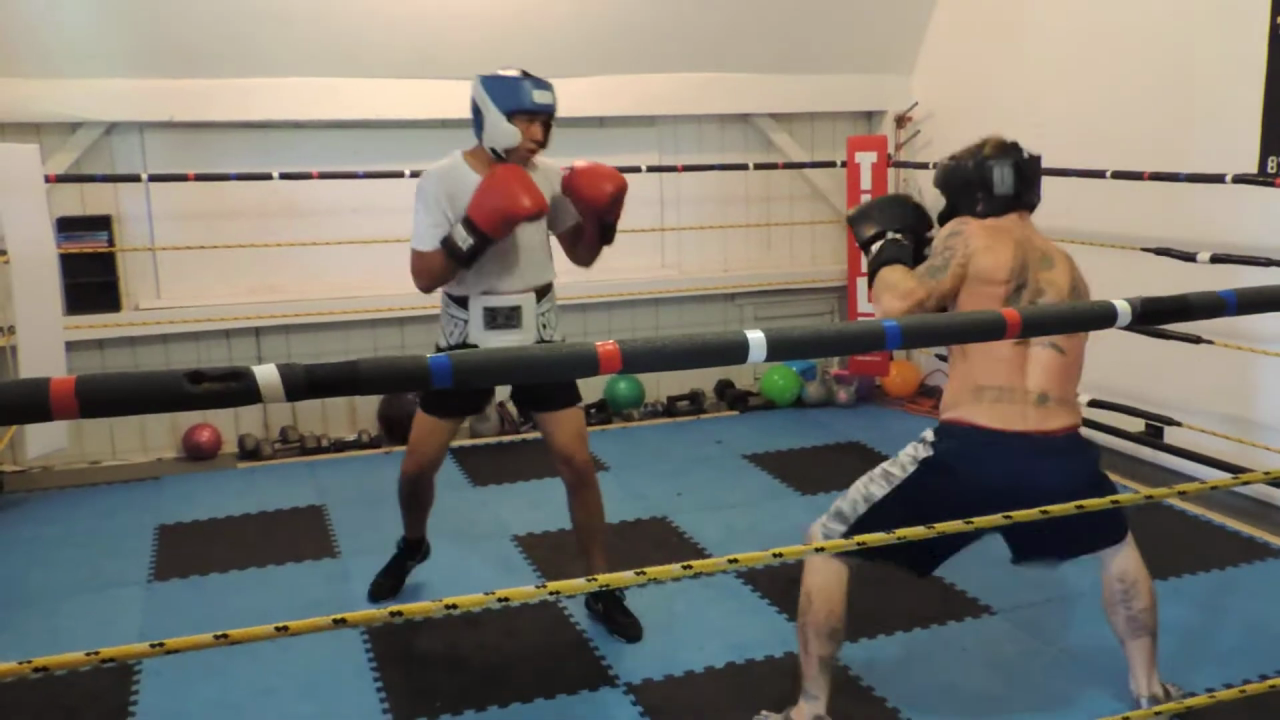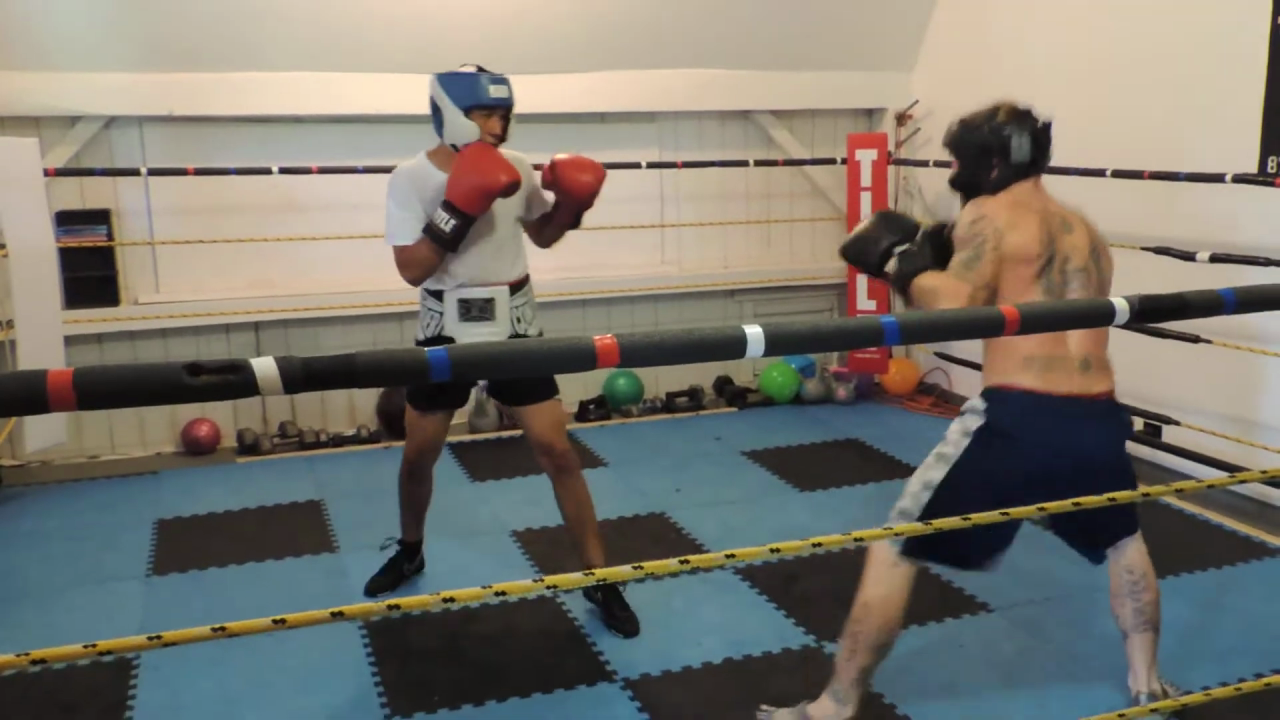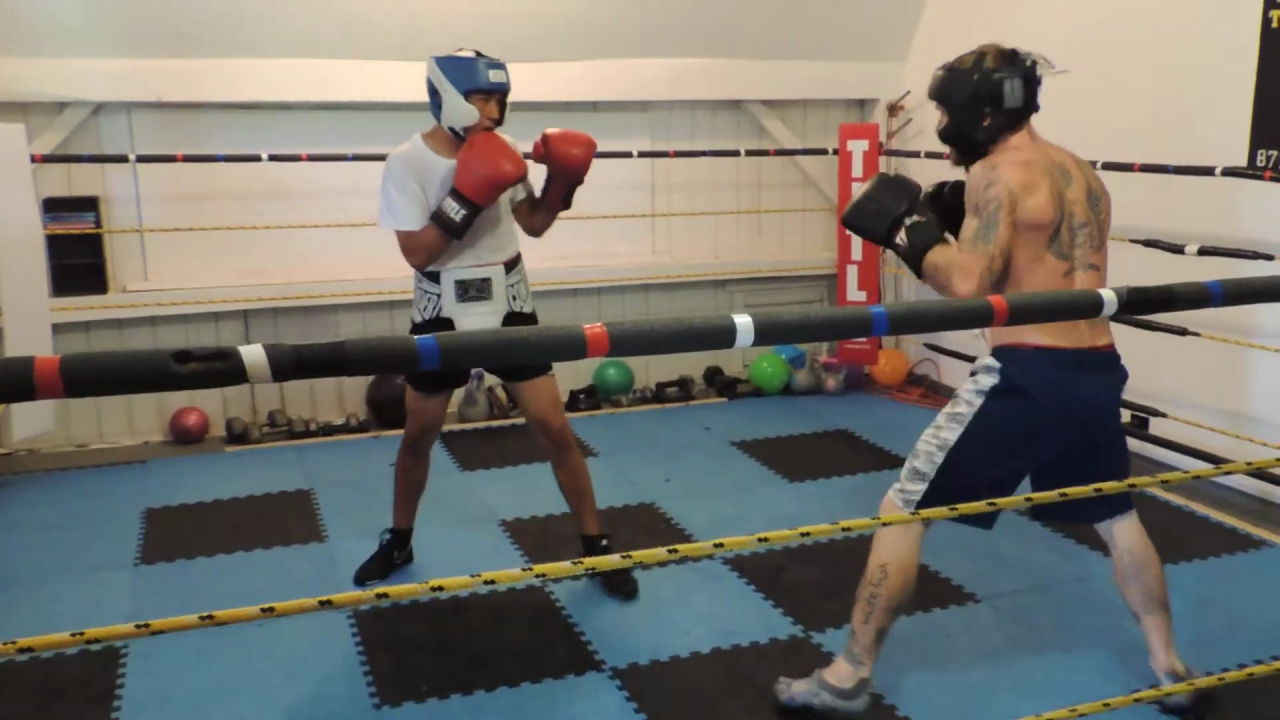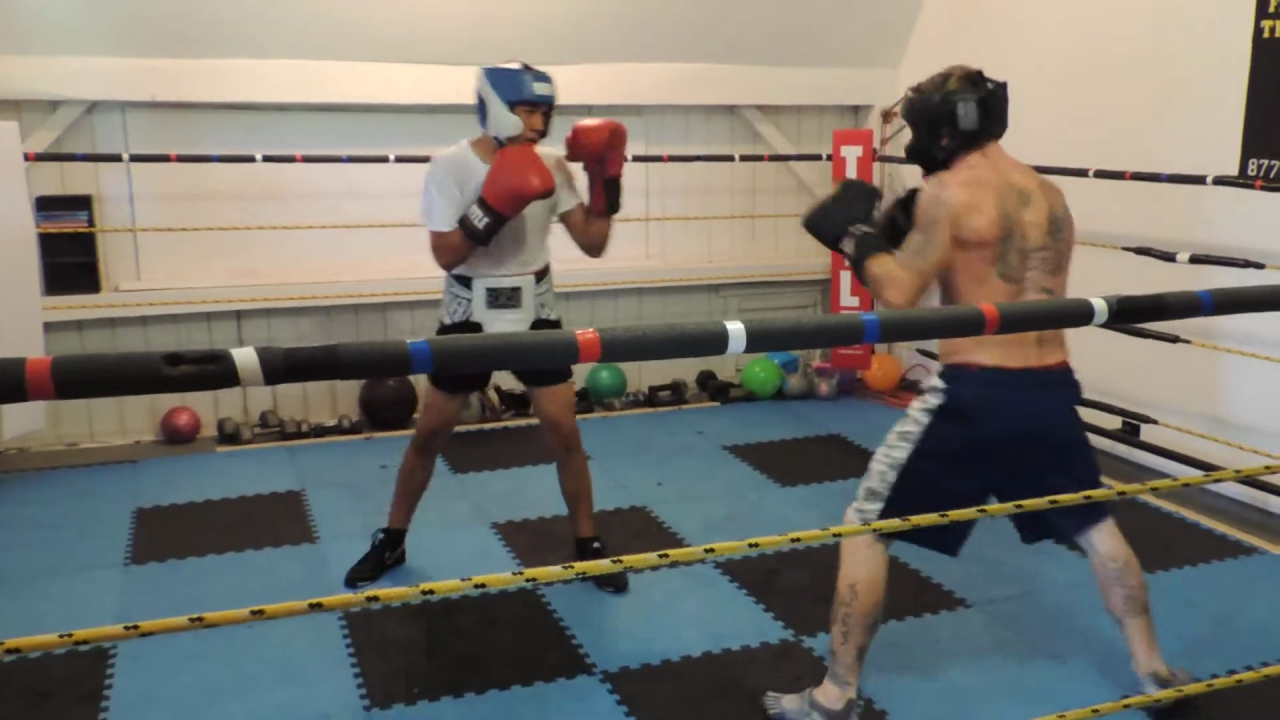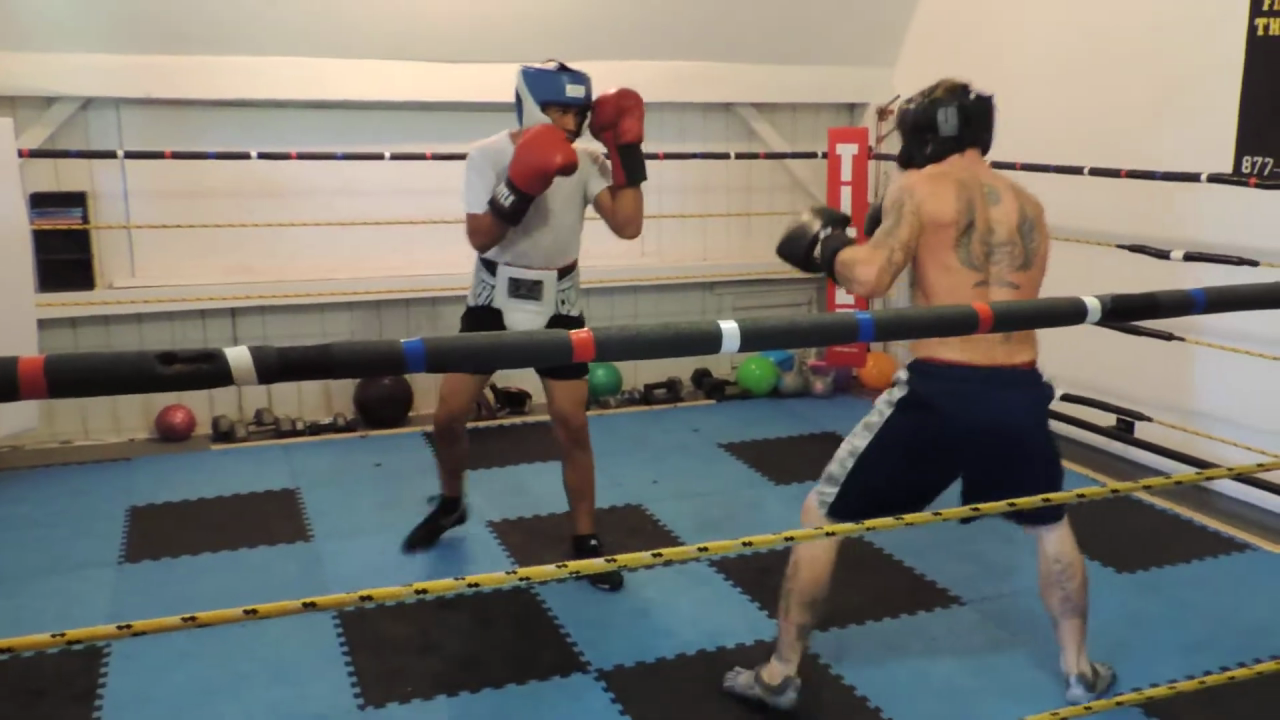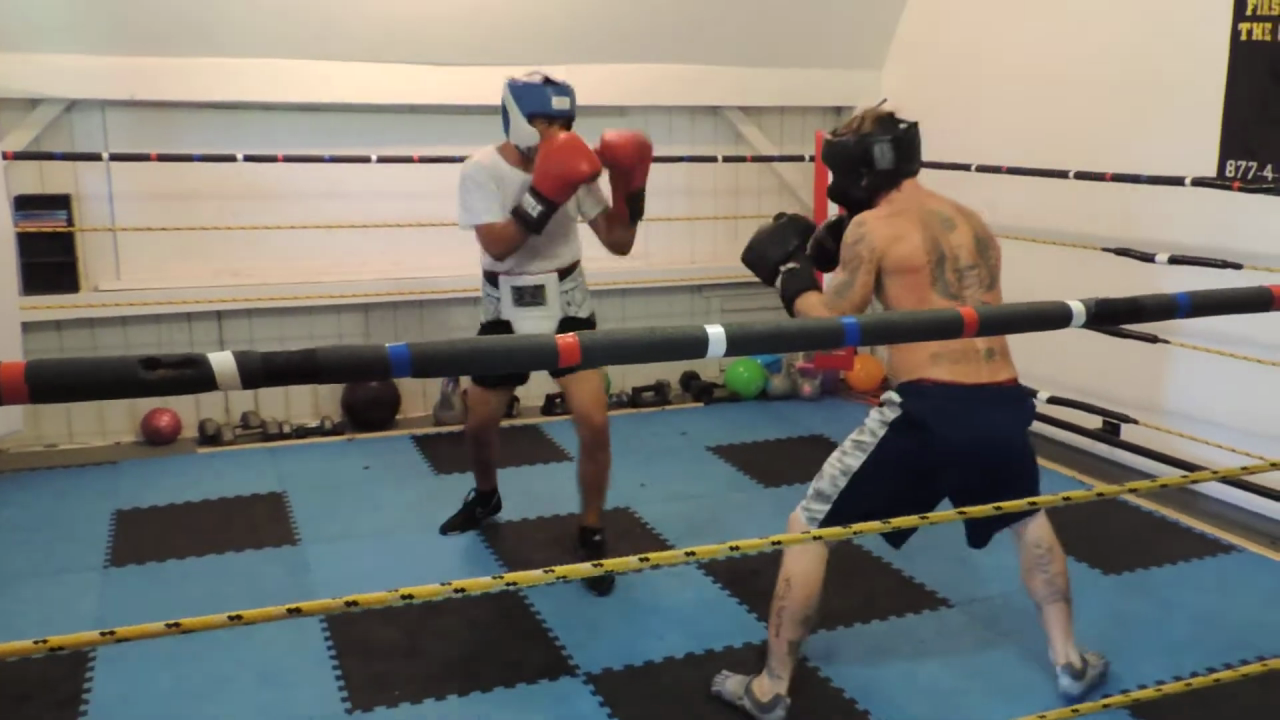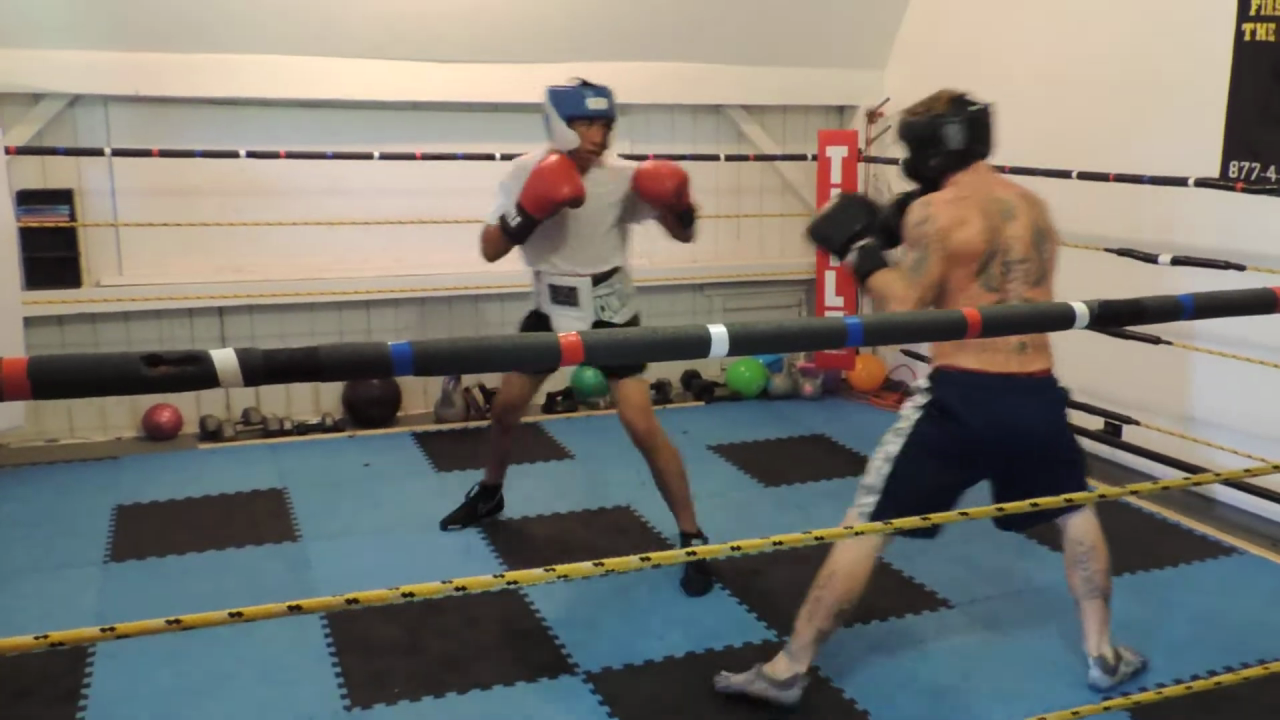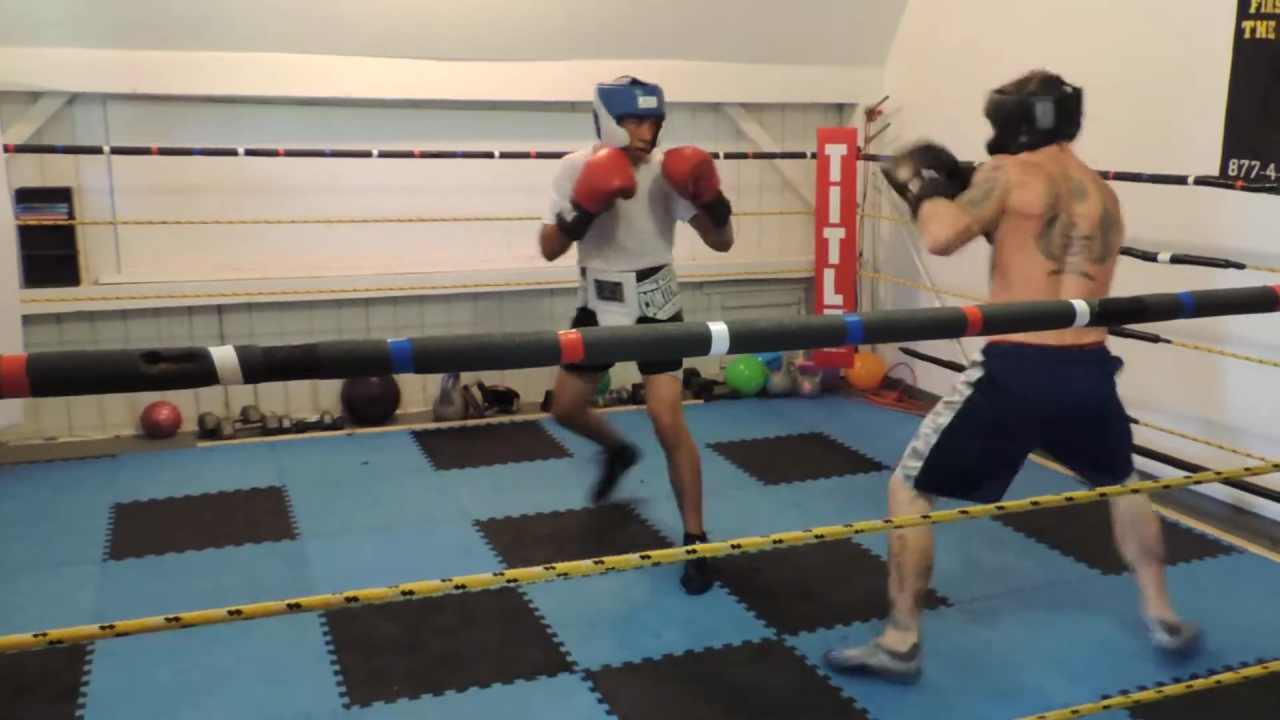
dt=0.2s
person 1, frame 1
left shoulder: (968, 238)
right shoulder: (1070, 271)
left elbow: (897, 305)
left wrist: (887, 244)
left hip: (968, 452)
right hip: (1056, 457)
left knee: (829, 544)
right knee: (1116, 545)
person 1, frame 2
left shoulder: (990, 213)
right shoulder: (1088, 233)
left elbow: (953, 302)
left wrist: (900, 262)
left hip: (1016, 418)
right hip: (1095, 418)
left knee: (894, 553)
right knee: (1124, 540)
person 1, frame 3
left shoulder: (999, 174)
right shoulder: (1083, 174)
left elbow: (967, 283)
left wrist: (905, 231)
right wrist: (963, 218)
left hip: (1024, 377)
right hip: (1095, 372)
left knee: (901, 513)
right knee: (1117, 519)
person 1, frame 4
left shoulder: (951, 192)
right shoulder: (1050, 193)
left elbow: (897, 293)
left wrist: (857, 238)
left hip: (973, 394)
right hip: (1049, 391)
left knee: (863, 530)
right knee: (1095, 527)
right ankle: (1149, 667)
person 1, frame 5
left shoulder: (920, 188)
right shoulder: (1028, 205)
left elbow: (867, 277)
left wrist: (825, 244)
left hip: (938, 390)
right hip: (1018, 390)
left knee: (821, 516)
right knee: (1053, 527)
left ankle: (780, 672)
right ankle: (1079, 670)
person 1, frame 6
left shoulder: (871, 228)
right shoulder: (971, 220)
left elbow: (830, 323)
left wrist: (788, 270)
left hip: (927, 410)
right hip: (1001, 404)
left knee: (808, 529)
right knee: (1030, 521)
right ankle: (1070, 660)
person 1, frame 7
left shoulder: (937, 208)
right shoulder: (1035, 207)
left elbow: (901, 305)
left wrist: (861, 248)
left hip: (961, 397)
right hip: (1035, 396)
left knee: (863, 527)
right knee: (1075, 511)
left ankle: (786, 669)
right ankle: (1101, 655)
person 1, frame 8
left shoulder: (1007, 173)
right shoulder: (1105, 196)
left elbow: (944, 236)
left wrist: (919, 182)
left hip: (1015, 370)
right hip: (1088, 371)
left knee: (908, 490)
right knee: (1124, 490)
left ankle: (901, 641)
right ankle: (1164, 618)
person 2, frame 1
left shoulder: (547, 179)
right shoulder: (442, 180)
left elbow: (582, 256)
right elbow: (424, 276)
left wrist: (603, 214)
right wrist: (477, 226)
left hip: (536, 335)
right hip: (467, 337)
left knee: (577, 464)
right knee: (418, 466)
left ankle: (601, 588)
right ankle: (411, 544)
person 2, frame 2
left shoulder: (514, 169)
right shoulder: (410, 179)
left elbow: (542, 235)
right elbow: (411, 269)
left wrist: (571, 203)
right wrist: (459, 207)
left hip: (513, 327)
right hip: (444, 332)
left knee: (557, 454)
right knee: (418, 456)
left ankle: (599, 580)
right ankle: (409, 551)
person 2, frame 3
left shoulder: (503, 153)
right shoulder: (407, 164)
left elbow: (533, 223)
right elbow: (417, 254)
left wrist: (565, 179)
right wrist: (467, 197)
left hip: (509, 307)
right hip: (443, 312)
left knee: (554, 429)
right knee: (418, 437)
left ankle: (595, 543)
right ankle: (398, 541)
person 2, frame 4
left shoulder: (552, 167)
right shoulder: (450, 167)
left elbow: (594, 244)
right elbow: (447, 255)
left wrist: (607, 179)
right wrist: (494, 208)
left hip: (535, 314)
right hip: (470, 314)
left knee: (565, 434)
right knee: (430, 434)
left ankle: (589, 545)
right ankle: (391, 541)
person 2, frame 5
left shoulder: (584, 161)
right shoulder: (486, 156)
left elbow: (629, 226)
right elbow: (480, 237)
left wrist: (626, 149)
right wrist: (521, 185)
left hip: (558, 306)
right hip: (493, 302)
left knee: (572, 428)
right knee: (448, 417)
left ankle: (584, 541)
right ankle: (449, 502)
person 2, frame 6
left shoulder: (578, 171)
right shoulder: (481, 172)
left elbow: (619, 245)
right elbow: (496, 247)
left wrist: (629, 188)
right wrist: (544, 194)
left hip: (568, 309)
right hip: (506, 314)
left knee: (593, 423)
right knee: (479, 425)
left ankle: (591, 533)
right ankle: (486, 497)
person 2, frame 7
left shoulder: (623, 177)
right shoulder: (524, 172)
left elbow: (684, 235)
right elbow: (489, 249)
left wrist: (678, 206)
right wrist: (528, 210)
left hip: (610, 310)
right hip: (551, 308)
left knee: (643, 427)
right knee: (504, 406)
left ankle: (692, 537)
right ankle: (490, 492)
person 2, frame 8
left shoulder: (669, 174)
right shoulder: (574, 170)
left elbow: (721, 242)
right elbow: (549, 248)
left wrist: (710, 198)
right wrist: (583, 206)
left hip: (654, 306)
right hip: (597, 304)
left knee: (667, 423)
right knee: (566, 408)
left ankle: (694, 541)
right ankle: (617, 450)
